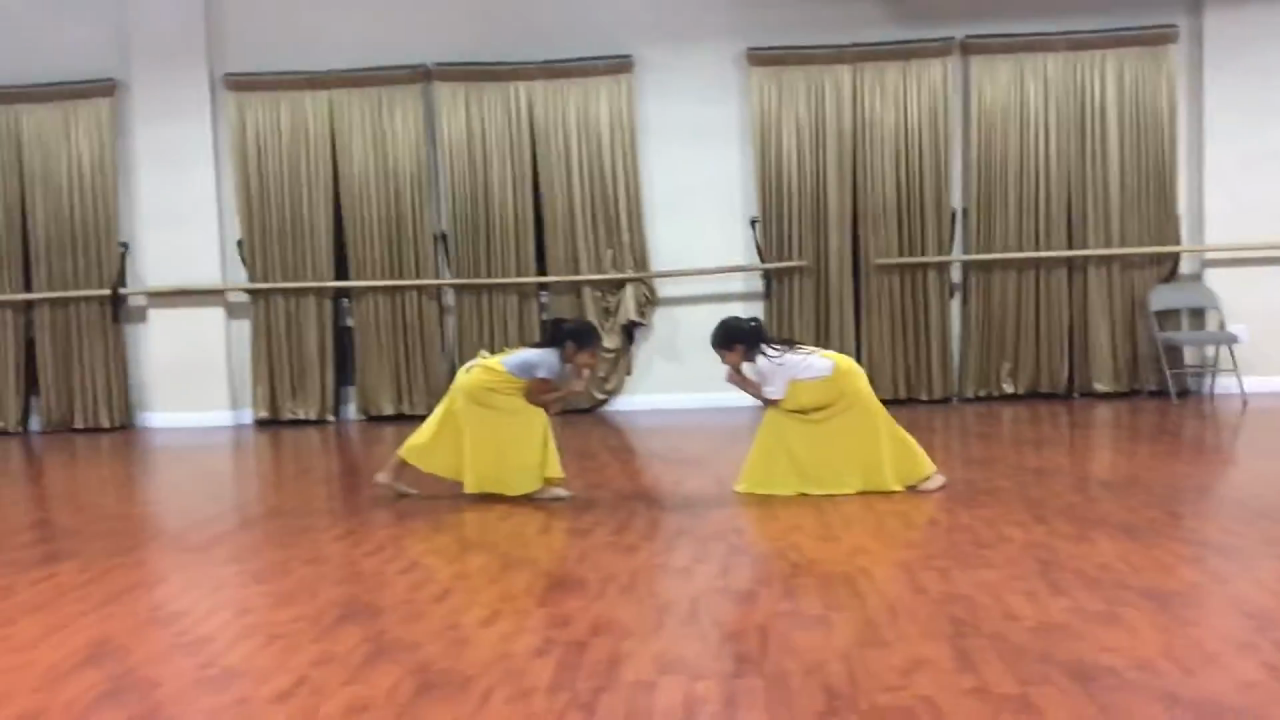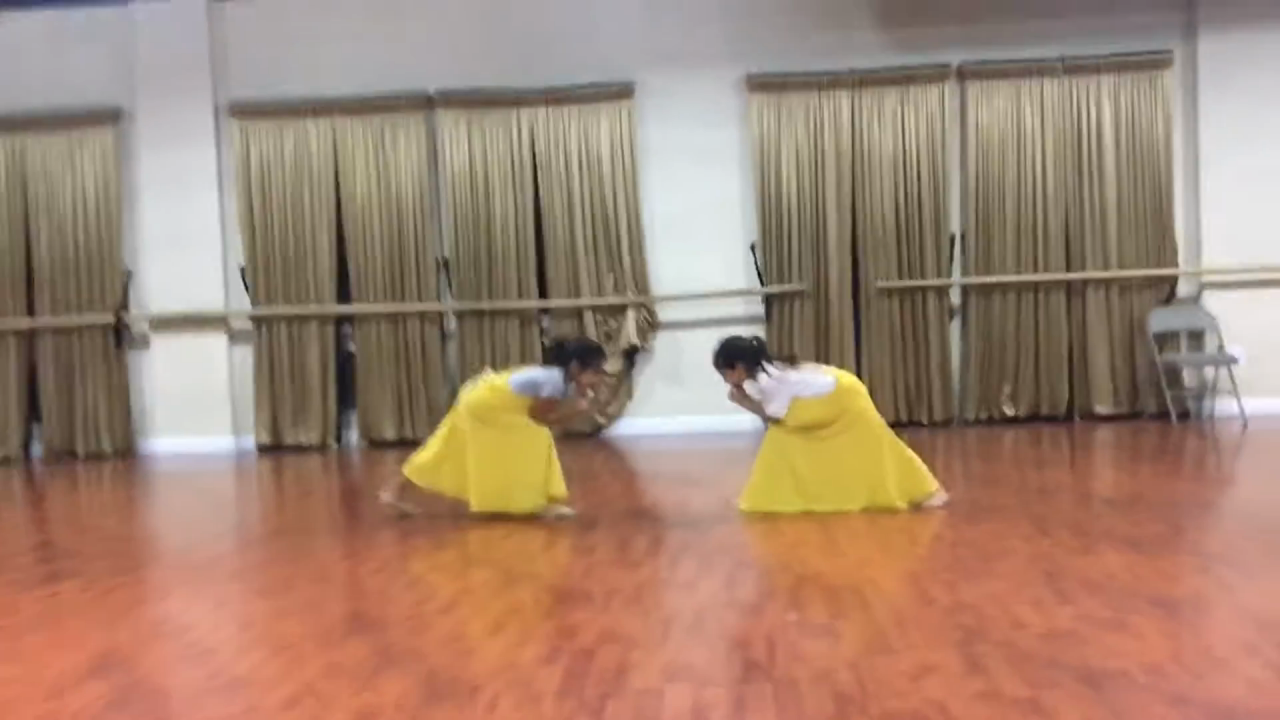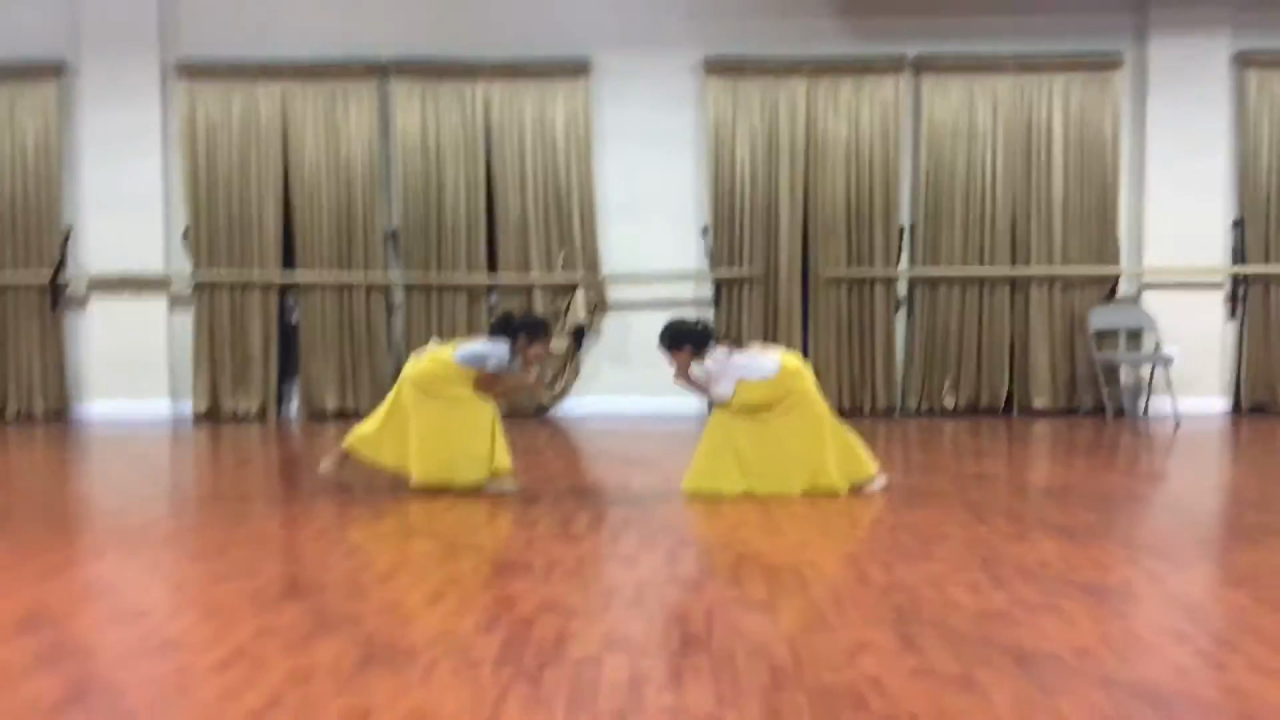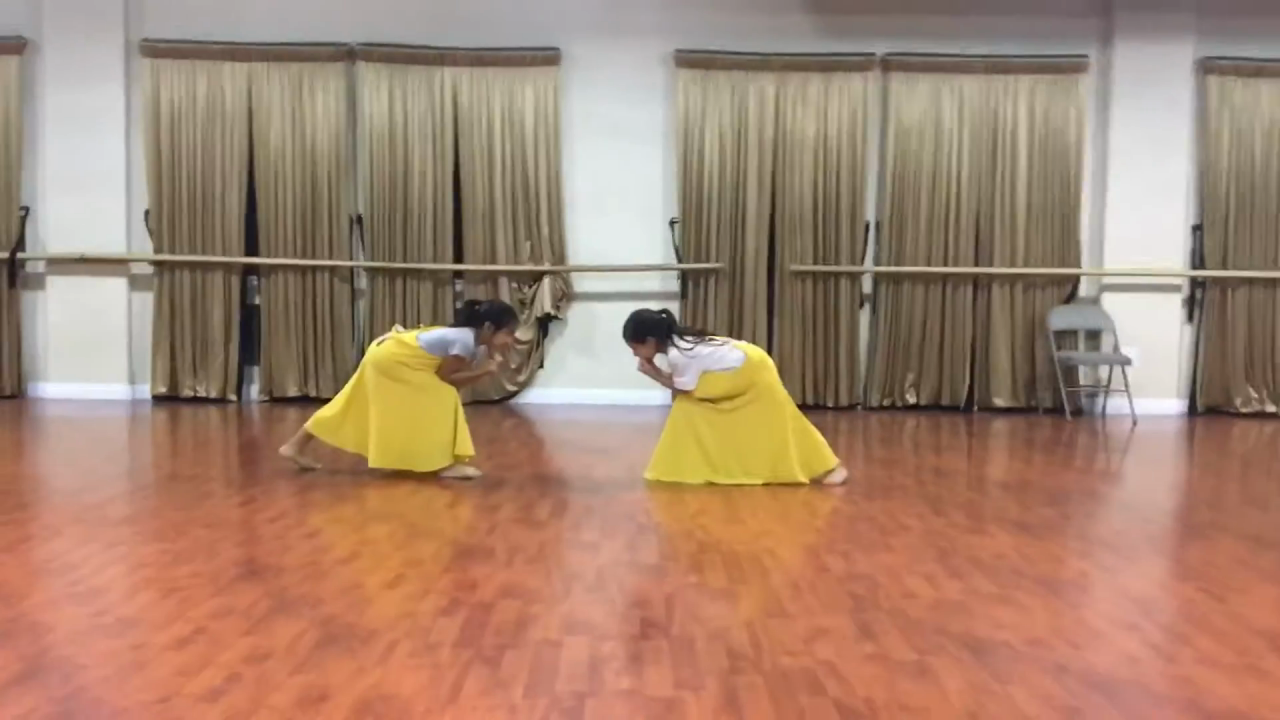
dt=0.2s
person 1, frame 1
left shoulder: (559, 362)
right shoulder: (550, 362)
left elbow: (547, 399)
right elbow: (533, 400)
left wrist: (572, 386)
right wrist: (569, 391)
left hip: (475, 381)
right hip: (480, 386)
left knee: (441, 433)
right knee: (532, 421)
left ankle: (391, 472)
right ankle: (538, 485)
person 1, frame 2
left shoulder: (564, 381)
right shoulder: (554, 380)
left elbow: (549, 415)
right elbow: (538, 418)
left wrist: (576, 404)
right wrist: (574, 409)
left hip: (480, 400)
right hip: (485, 404)
left knee: (443, 451)
right knee: (536, 440)
left ankle: (394, 491)
right ankle: (542, 503)
person 1, frame 3
left shoulder: (510, 354)
right shoulder: (500, 353)
left elbow: (493, 389)
right elbow: (482, 391)
left wrist: (522, 379)
right wrist: (521, 382)
left hip: (423, 371)
right hip: (429, 375)
left knee: (388, 424)
right knee: (479, 413)
left ankle: (334, 461)
right ankle: (483, 477)
person 1, frame 4
left shoulder: (477, 345)
right shoulder: (465, 341)
left elbow: (458, 376)
right elbow: (445, 378)
left wrist: (486, 368)
right wrist: (484, 371)
left hip: (387, 355)
right hip: (391, 358)
left knee: (350, 409)
right knee: (443, 399)
left ankle: (296, 446)
right ankle: (446, 463)
person 2, frame 1
left shoulder: (765, 363)
right shoulder: (764, 353)
left elbow: (773, 400)
right elbow: (770, 392)
left wrist: (740, 381)
right wrist: (742, 378)
left hip: (842, 379)
right hip: (824, 384)
left knee: (874, 429)
right knee: (778, 419)
left ankle: (925, 474)
right ankle: (779, 475)
person 2, frame 2
left shoulder: (767, 380)
right shoulder: (766, 371)
left elbow: (775, 418)
right elbow: (772, 410)
left wrist: (742, 400)
right wrist: (744, 397)
left hip: (843, 395)
right hip: (826, 401)
left knee: (876, 446)
right knee: (780, 435)
left ankle: (929, 491)
person 2, frame 3
left shoulder: (713, 362)
right shoulder: (712, 352)
left elbow: (721, 398)
right elbow: (720, 391)
left wrist: (688, 380)
right wrist: (690, 378)
left hip: (789, 378)
right hip: (772, 381)
left knee: (819, 428)
right knee: (725, 417)
left ankle: (870, 476)
person 2, frame 4
left shoulder: (677, 354)
right shoulder: (675, 342)
left elbow: (684, 389)
right elbow: (681, 381)
left wrist: (651, 371)
right wrist: (653, 369)
left hip: (752, 369)
right hip: (735, 372)
left knee: (781, 419)
right knee: (686, 407)
left ankle: (830, 468)
right ankle: (686, 465)
